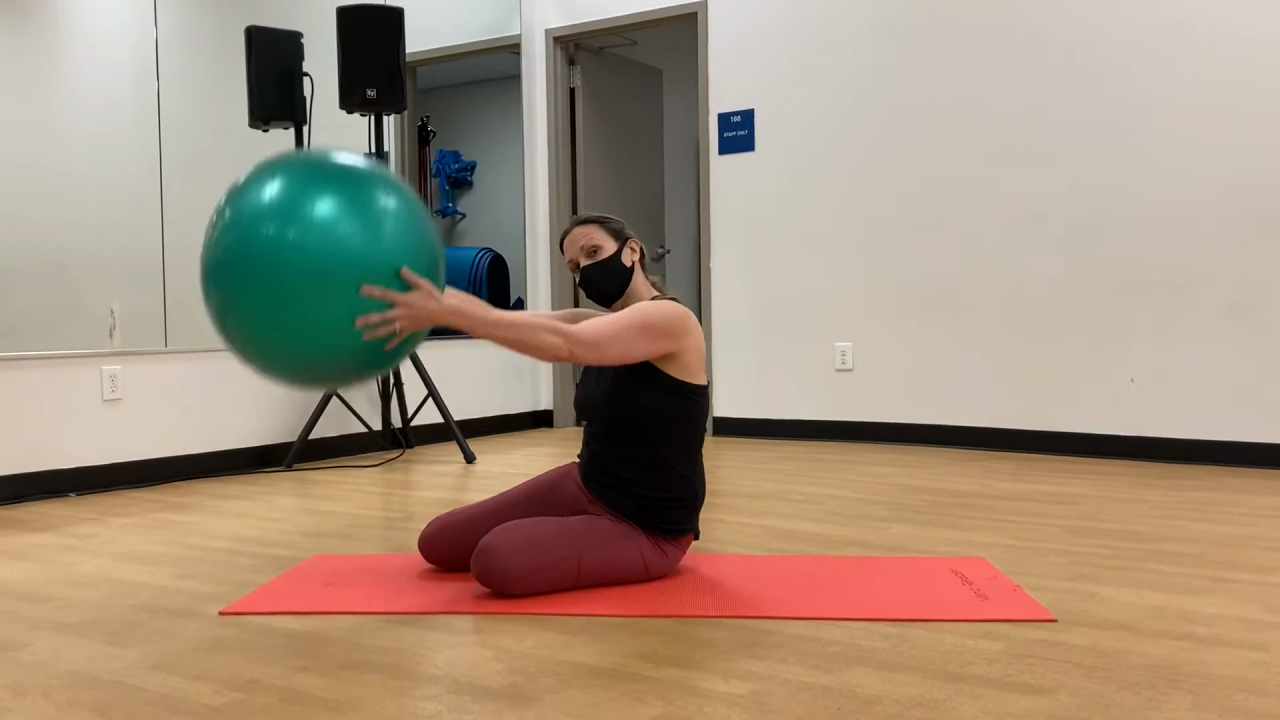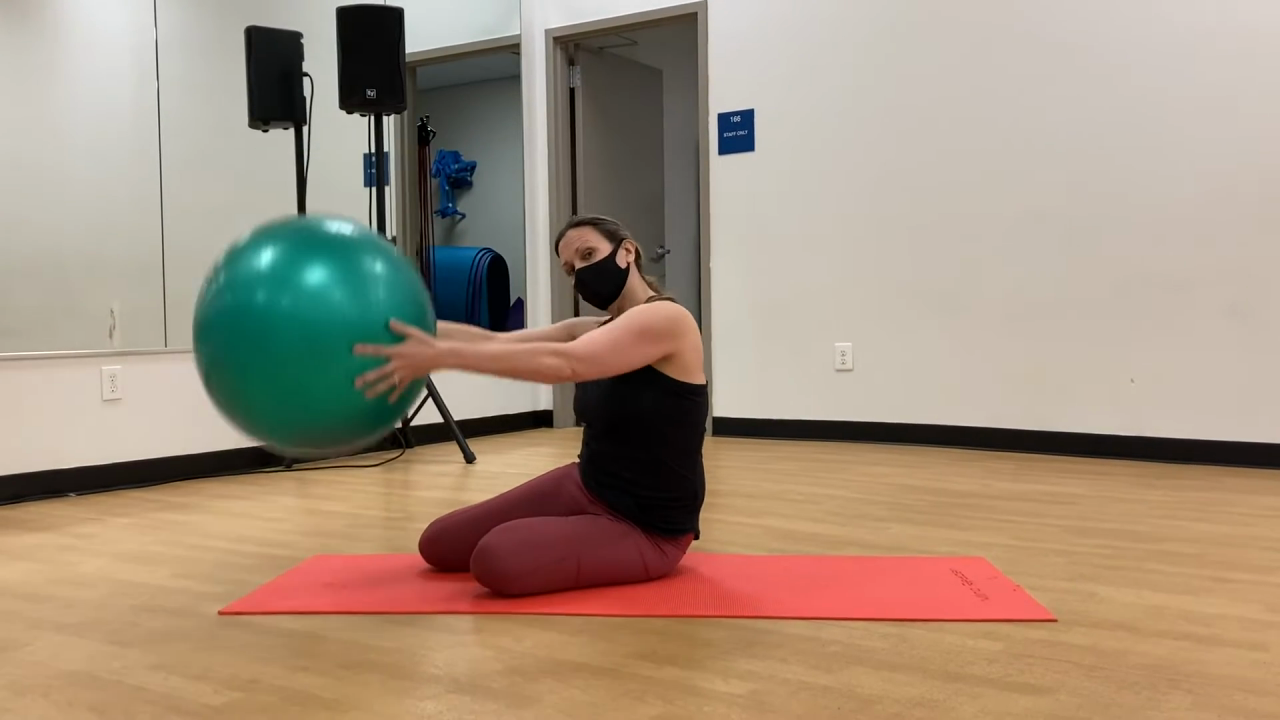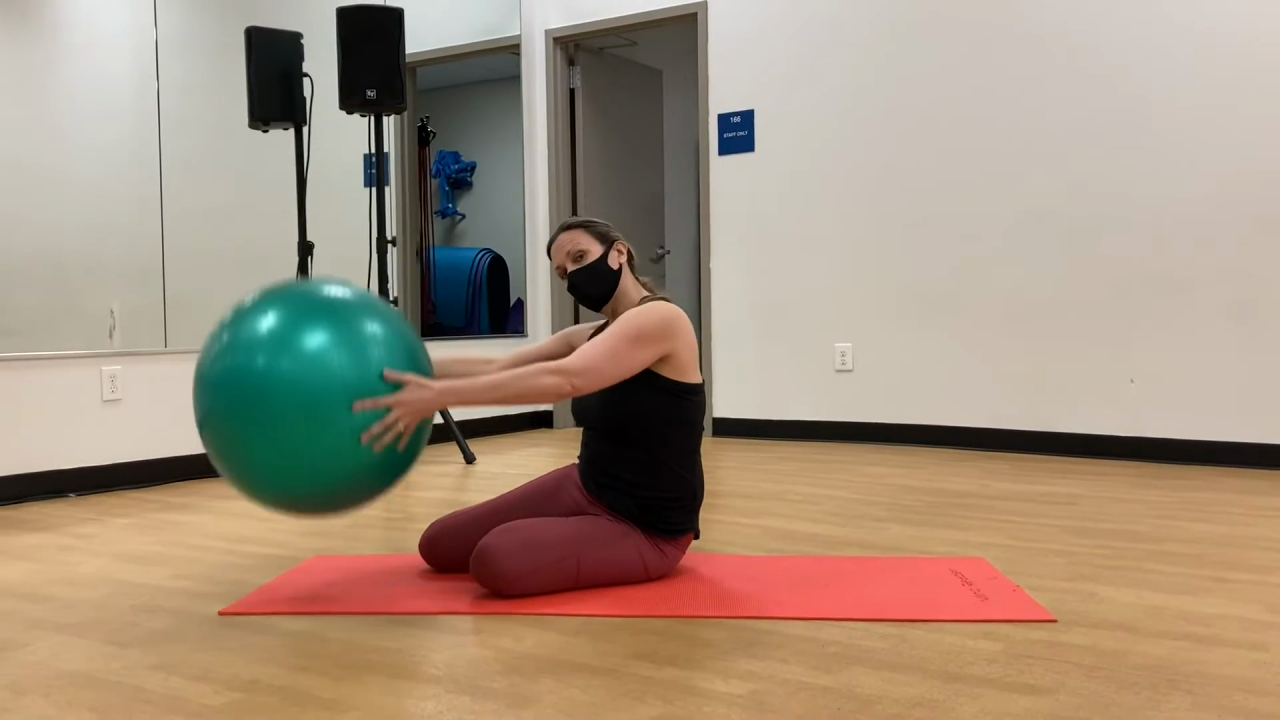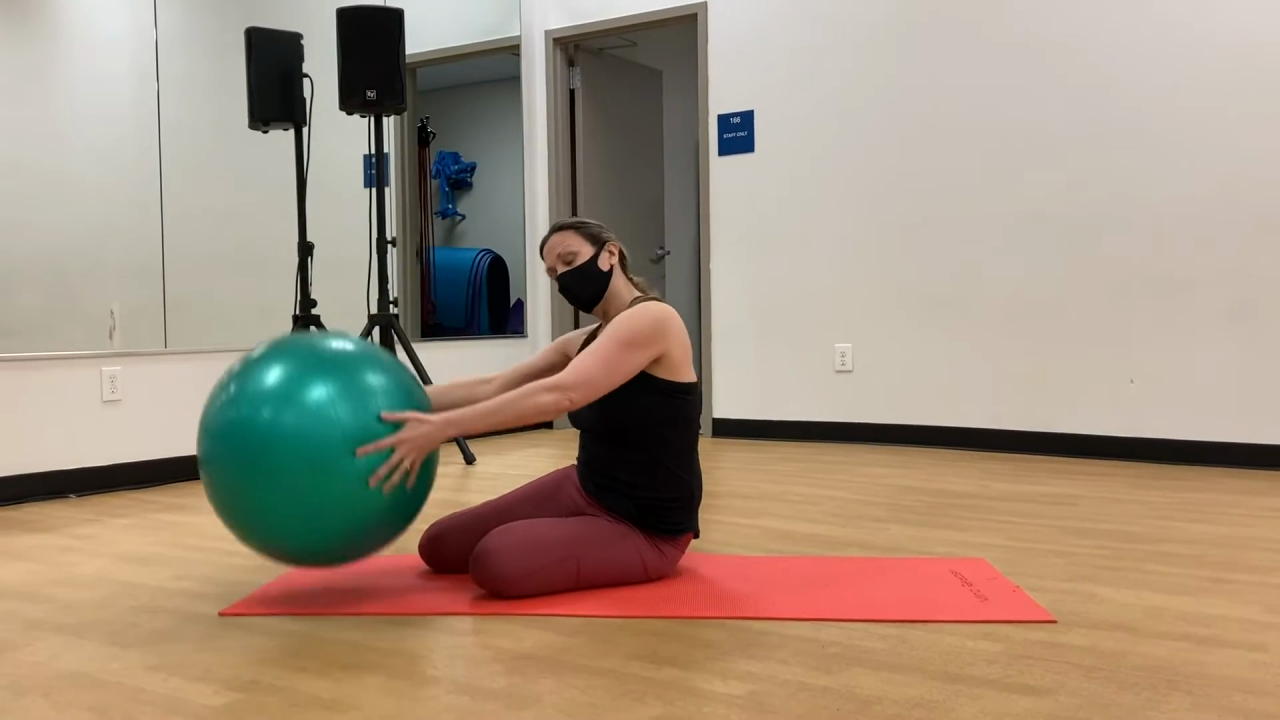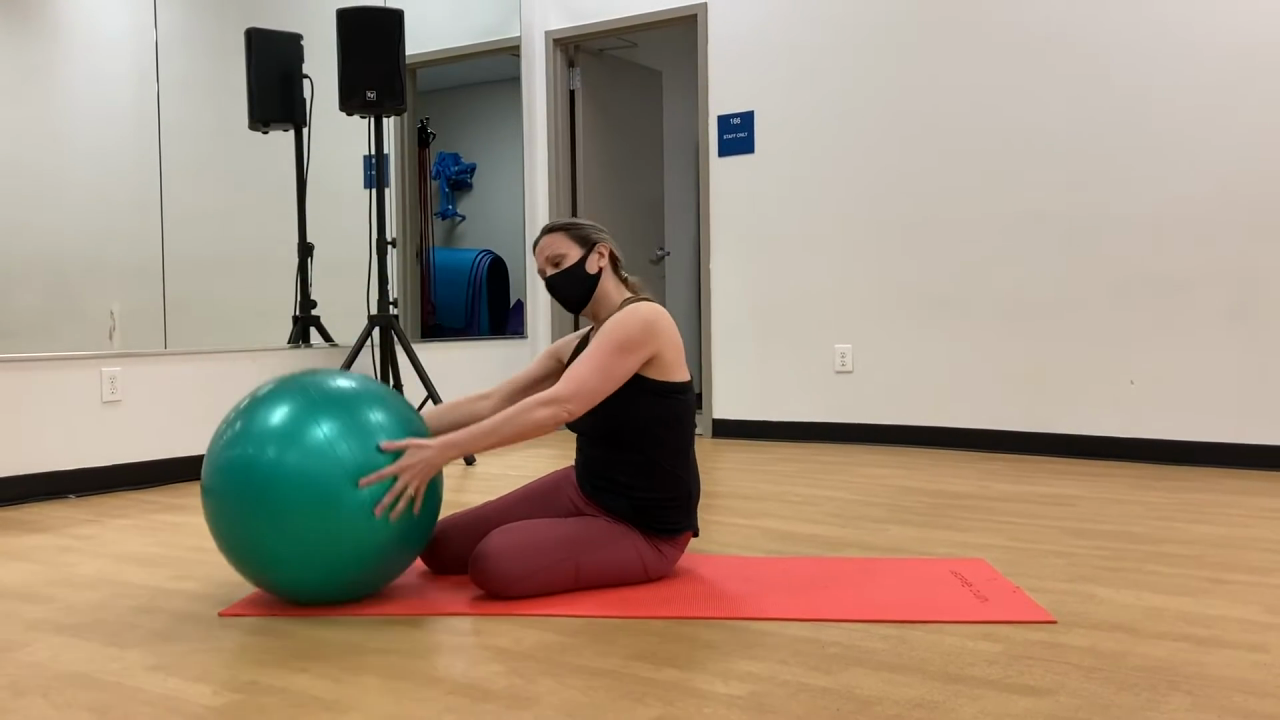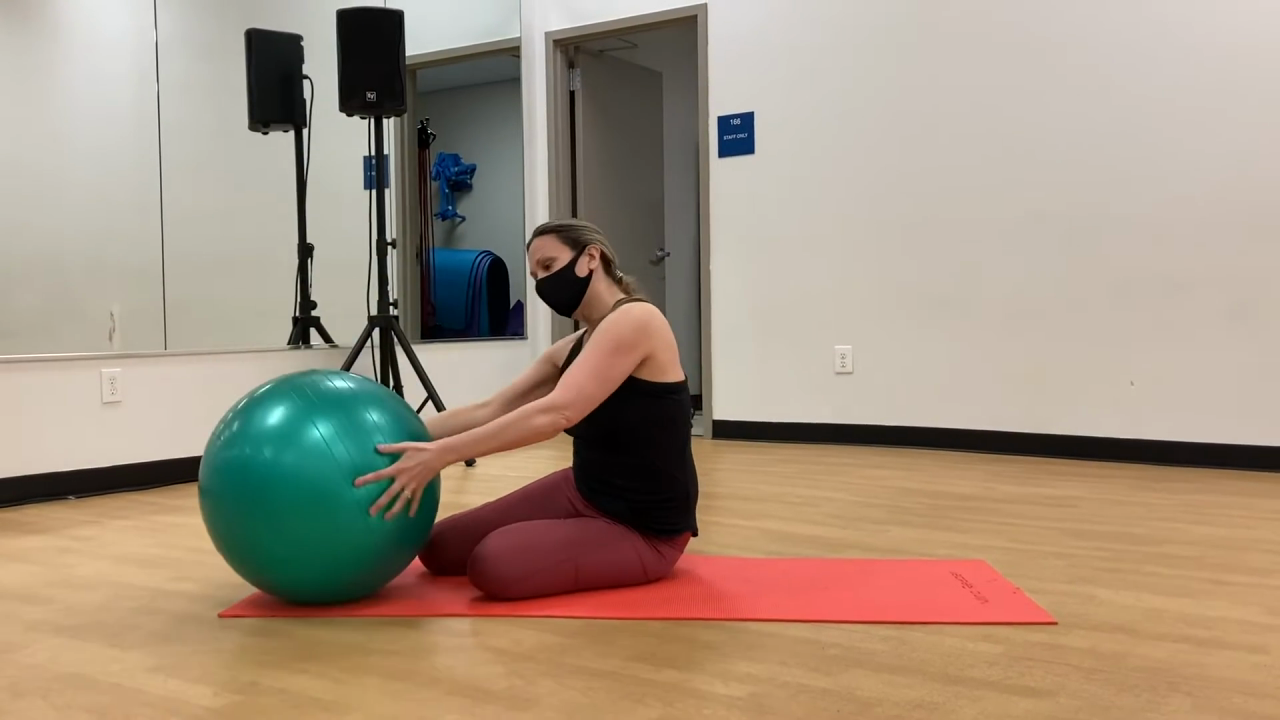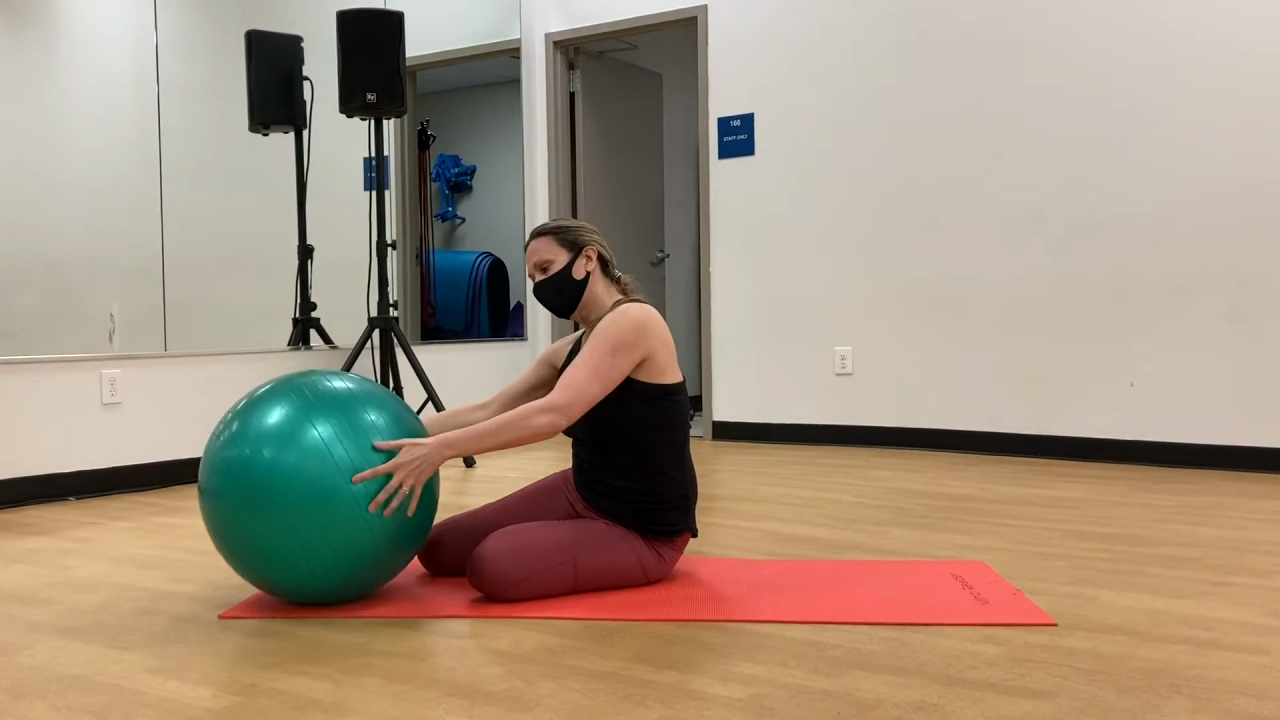
dt=0.1s
person 1, frame 1
left shoulder: (670, 319)
right shoulder: (599, 327)
left elbow: (565, 346)
right elbow: (502, 321)
left wrist: (444, 311)
left hip: (647, 529)
left knee: (497, 561)
right knee: (438, 544)
right ankle: (582, 541)
person 1, frame 2
left shoulder: (667, 320)
right shoulder: (596, 333)
left elbow: (564, 363)
right elbow: (500, 342)
left wrist: (440, 355)
right wrist: (420, 330)
left hip: (647, 529)
left knee: (496, 561)
right knee: (439, 546)
right ankle: (581, 539)
person 1, frame 3
left shoulder: (660, 319)
right shoulder: (591, 338)
left elbow: (563, 381)
right elbow: (498, 368)
left wrist: (440, 395)
left hip: (647, 530)
left knee: (496, 561)
right knee: (440, 546)
left ankle: (627, 563)
person 1, frame 4
left shoulder: (653, 319)
right shoulder: (584, 342)
left elbow: (560, 395)
right elbow: (496, 388)
left wrist: (442, 426)
left hip: (646, 530)
left knee: (495, 563)
right knee: (440, 547)
left ankle: (629, 562)
person 1, frame 5
left shoulder: (643, 320)
right shoulder: (578, 346)
left elbow: (559, 407)
right elbow: (492, 403)
left wrist: (443, 450)
left hip: (644, 530)
left knee: (494, 565)
right knee: (440, 549)
person 1, frame 6
left shoulder: (635, 320)
right shoulder: (573, 349)
left elbow: (557, 412)
right elbow: (491, 411)
left wrist: (441, 454)
left hip: (643, 531)
left knee: (493, 566)
right knee: (439, 551)
person 1, frame 7
left shoulder: (632, 322)
right shoulder: (569, 351)
left elbow: (554, 413)
right elbow: (489, 412)
left wrist: (437, 450)
right wrist: (410, 433)
left hip: (642, 532)
left knee: (493, 567)
right knee: (438, 551)
left ankle: (625, 565)
